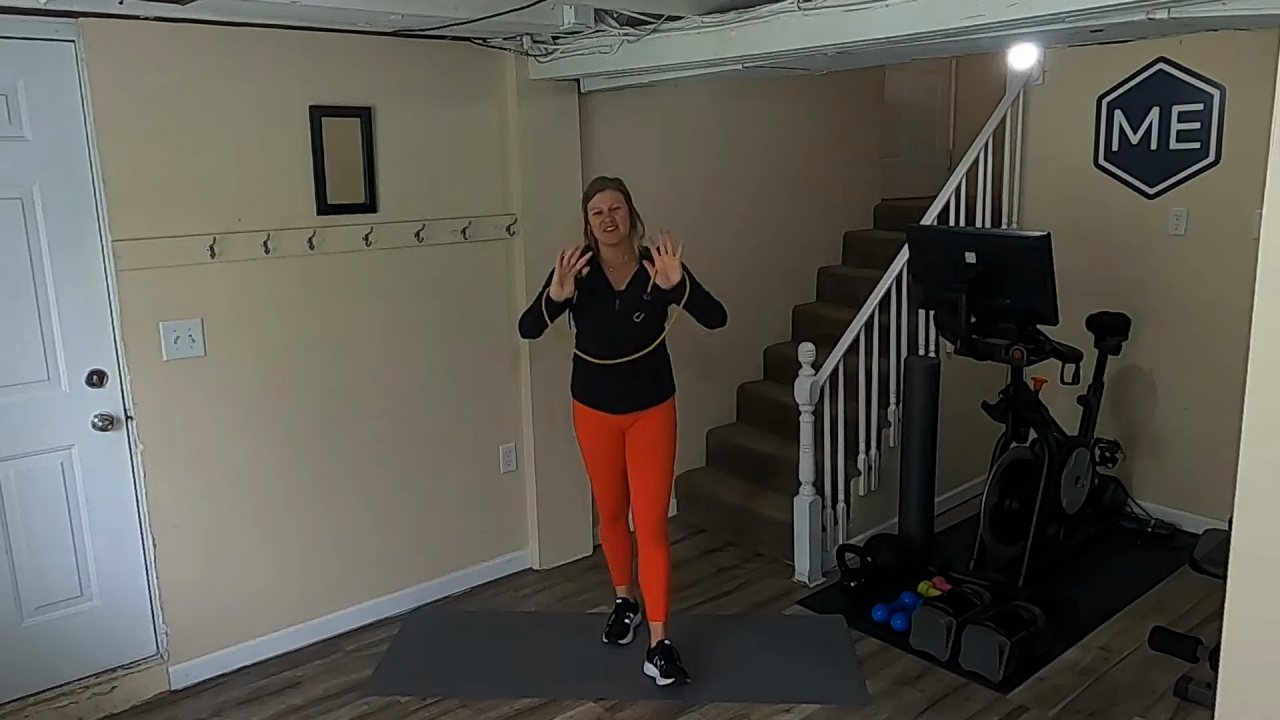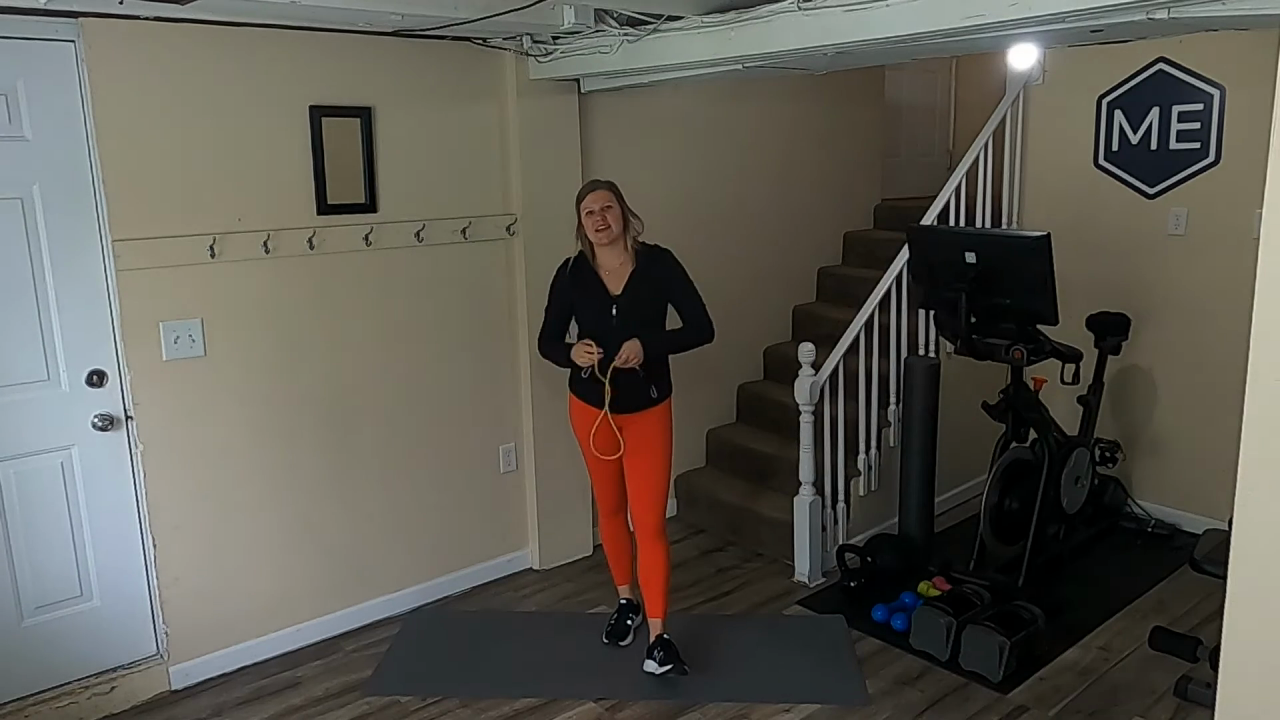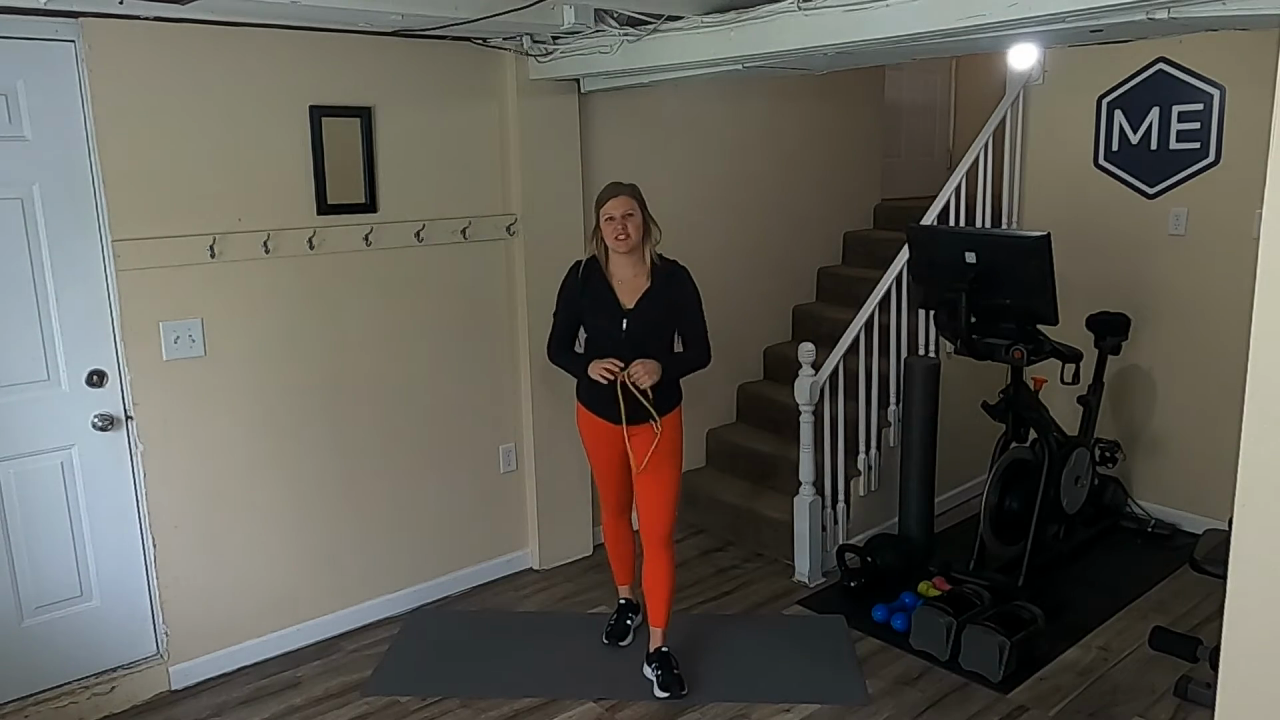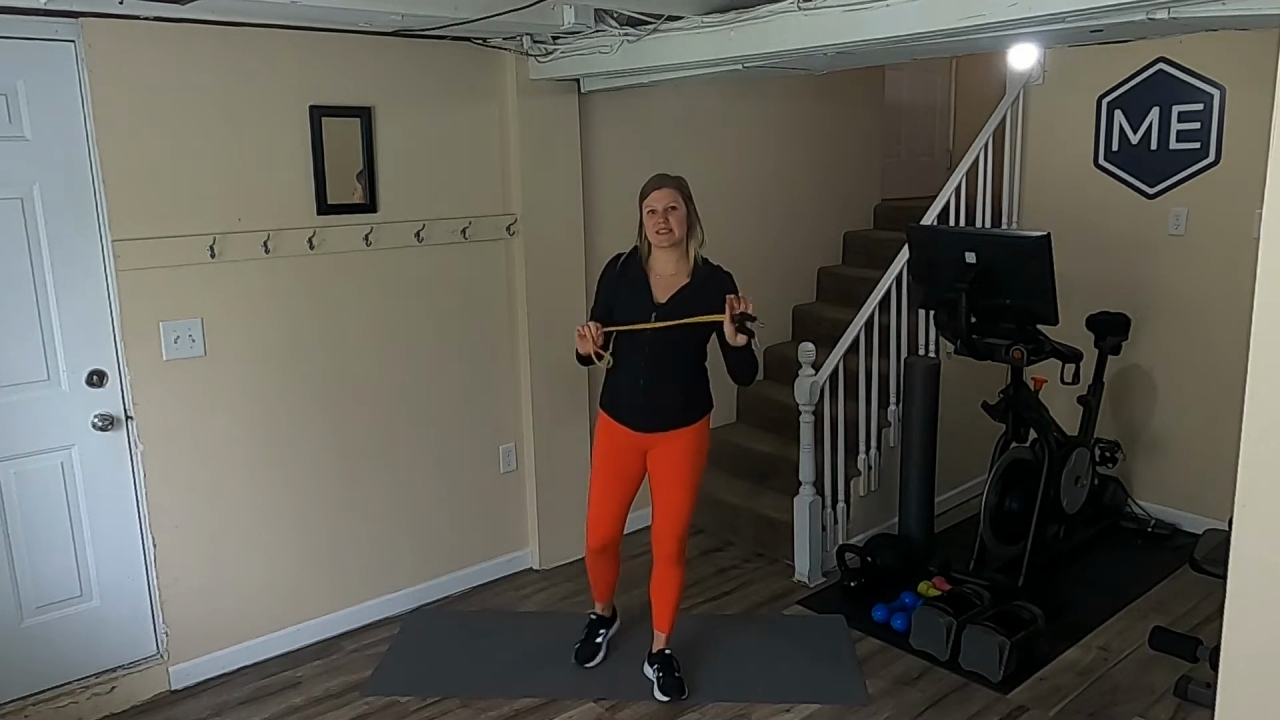
dt=0.7s
person 1, frame 1
left shoulder: (659, 263)
right shoulder: (577, 267)
left elbow: (717, 319)
right elbow: (528, 329)
left wrist: (677, 285)
right wrist: (555, 296)
left hip: (652, 410)
right hip: (594, 410)
left knee: (652, 524)
right knee: (612, 513)
left ankle: (660, 645)
right ankle: (624, 601)
person 1, frame 2
left shoulder: (658, 263)
right shoulder: (570, 274)
left elbow: (701, 329)
right elbow: (547, 342)
left wrist: (648, 344)
right wrist: (573, 350)
left hip: (647, 408)
right hip: (590, 405)
left knee: (649, 522)
right knee: (610, 508)
left ankle: (658, 638)
right ankle: (626, 602)
person 1, frame 3
left shoulder: (674, 279)
right shoulder: (581, 278)
left elbow: (699, 353)
right elbow: (557, 347)
left wrist: (661, 365)
right wrist: (587, 366)
left hip: (658, 418)
right hip: (598, 415)
left knee: (657, 533)
right knee: (615, 513)
left ankle: (658, 650)
right ankle: (626, 601)
person 1, frame 4
left shoulder: (715, 282)
right shoulder: (619, 271)
left elbow: (744, 376)
right elbow: (593, 350)
left wrist: (737, 340)
right wrist: (586, 347)
left hip: (682, 431)
right hip: (618, 424)
left knee: (670, 545)
right knee: (600, 536)
left ankle: (660, 652)
right ankle: (603, 613)
